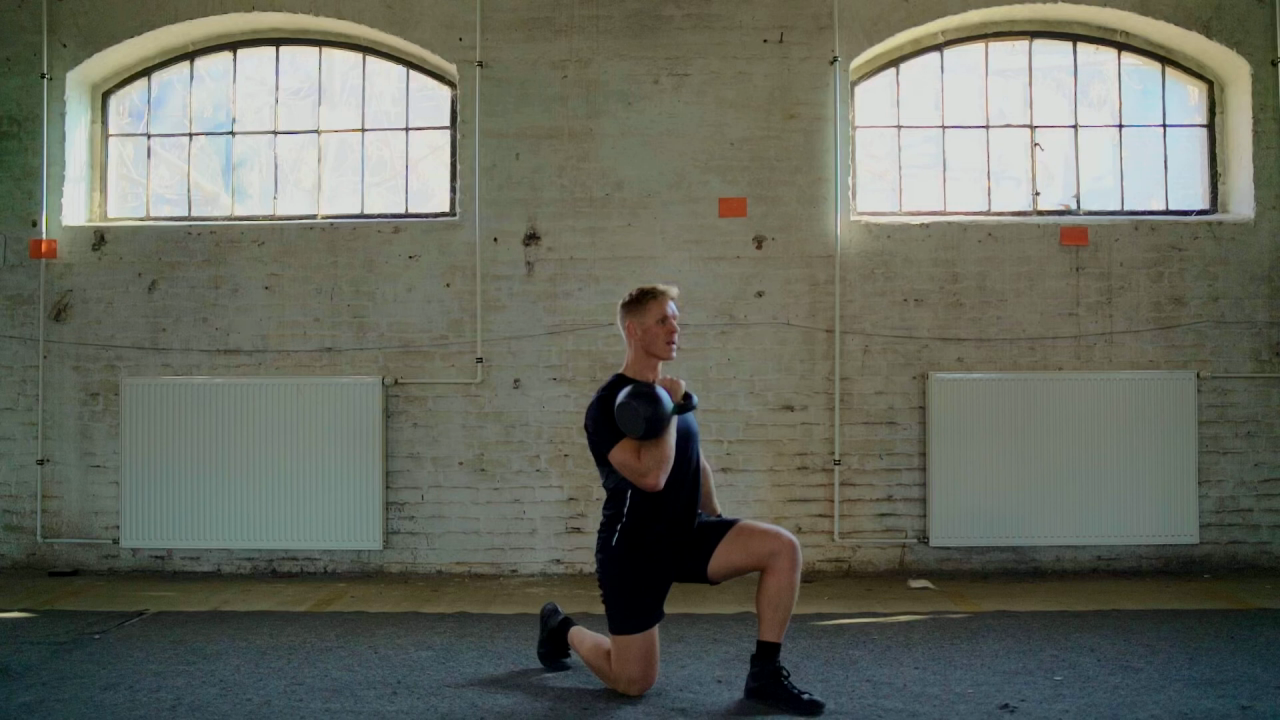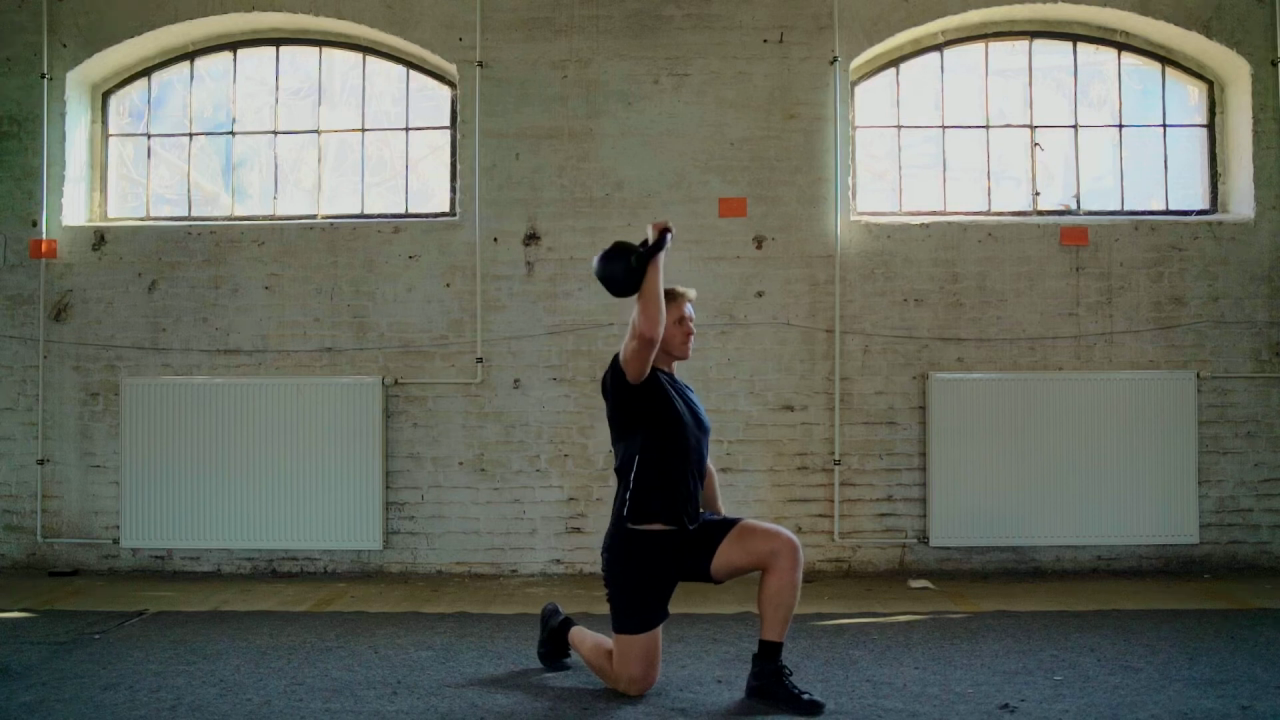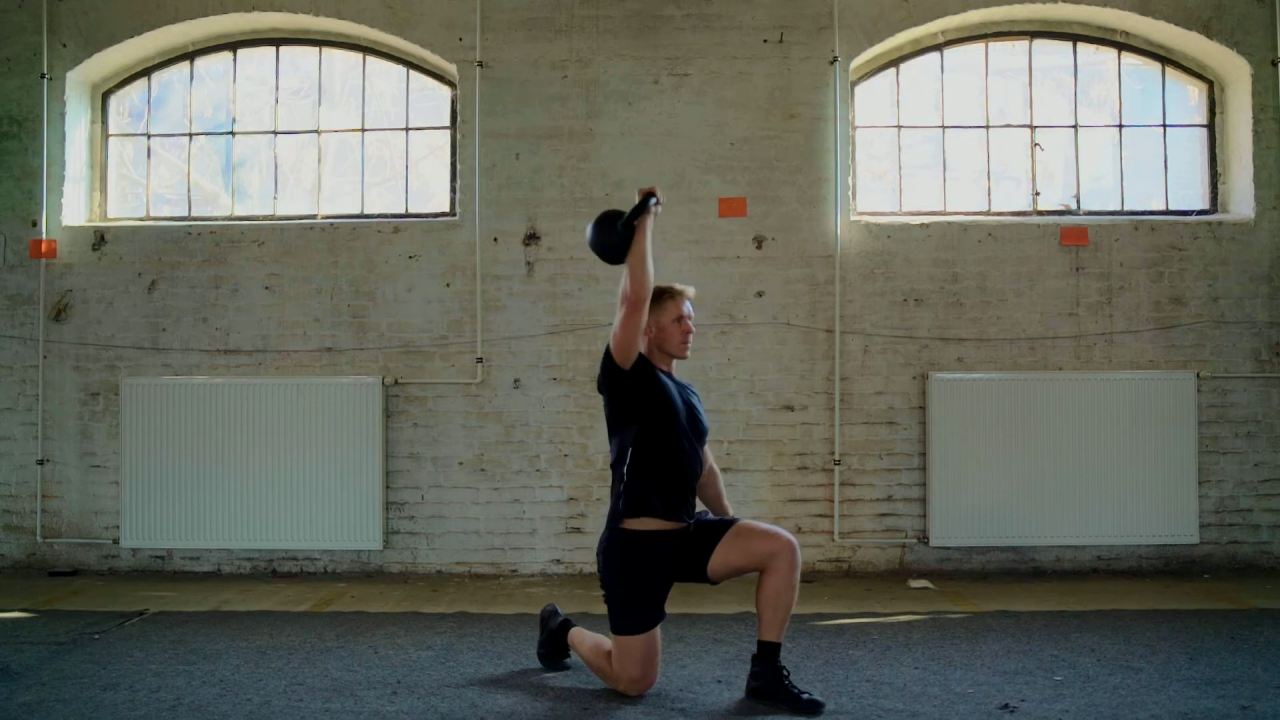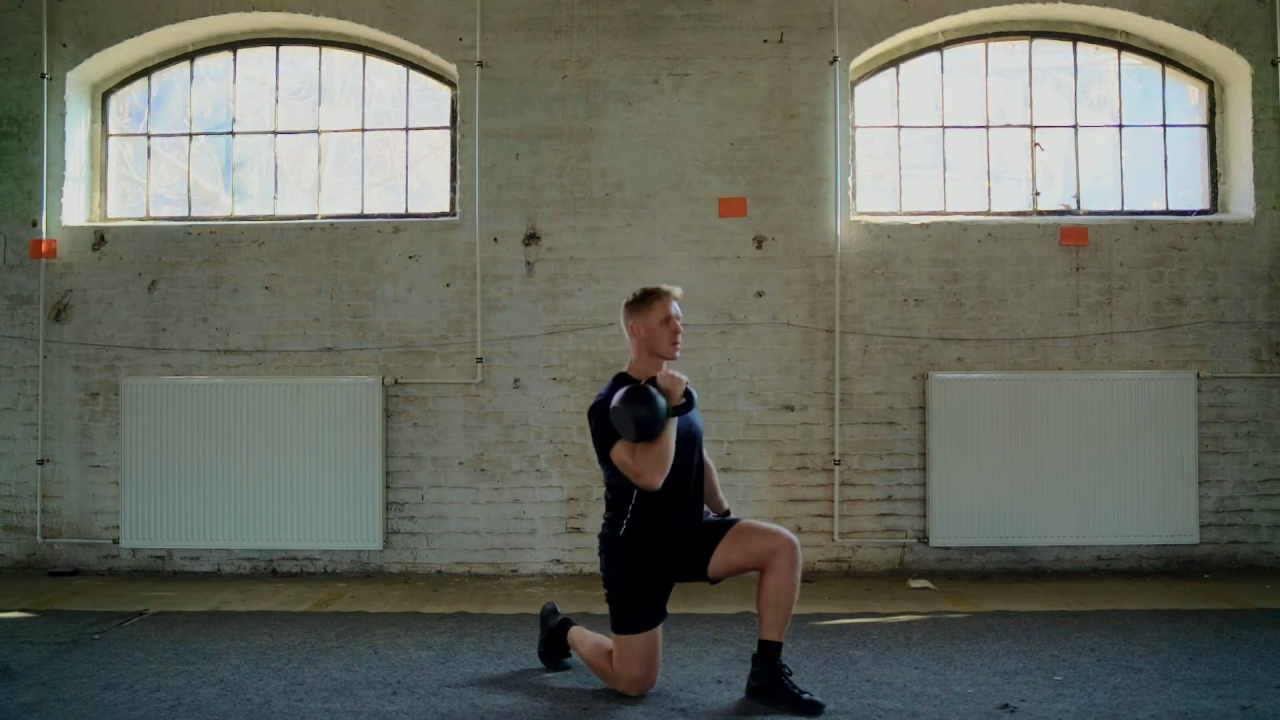
dt=1s
person 1, frame 1
left shoulder: (670, 390)
right shoulder: (609, 405)
right elbow: (652, 476)
left wrist: (717, 520)
left hip: (684, 535)
right hip: (633, 550)
left knee: (782, 548)
right knee: (634, 683)
left ankle: (765, 673)
right ankle: (563, 630)
person 1, frame 2
left shoulder: (683, 393)
right shoulder: (628, 382)
right elbow: (645, 334)
left wrist: (721, 523)
right wrist: (654, 258)
left hip: (688, 534)
right hip: (639, 547)
left knee: (784, 547)
left ankle: (766, 672)
right ankle: (563, 629)
person 1, frame 3
left shoulder: (685, 395)
right shoulder: (625, 376)
left elbow: (703, 467)
right elbow: (635, 300)
left wrist: (730, 530)
right wrist: (643, 220)
left hip: (684, 533)
right hip: (635, 546)
left knee: (781, 547)
left ankle: (766, 673)
right ankle: (562, 630)
person 1, frame 4
left shoulder: (674, 389)
right shoulder: (613, 404)
right elbow: (651, 475)
left wrist: (724, 515)
right wrist: (669, 405)
left hip: (686, 533)
right hip: (637, 548)
left knee: (782, 546)
right knee: (635, 682)
left ankle: (766, 672)
right ankle: (563, 630)
